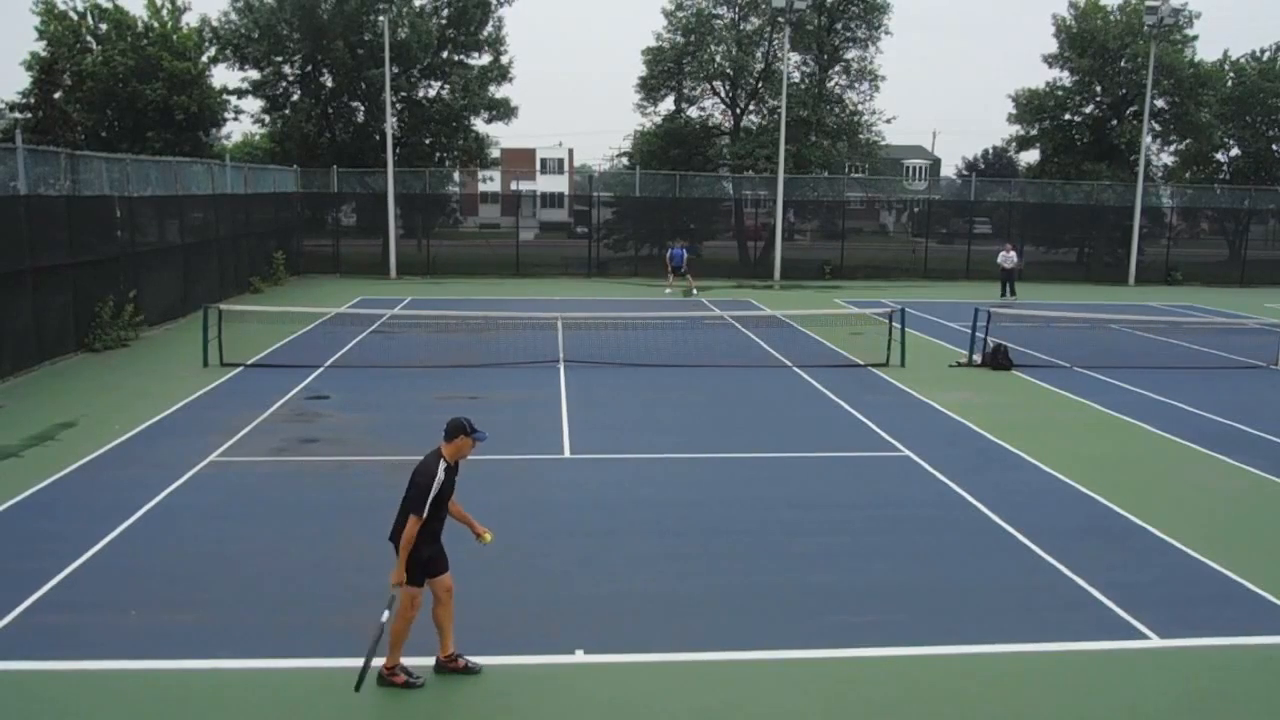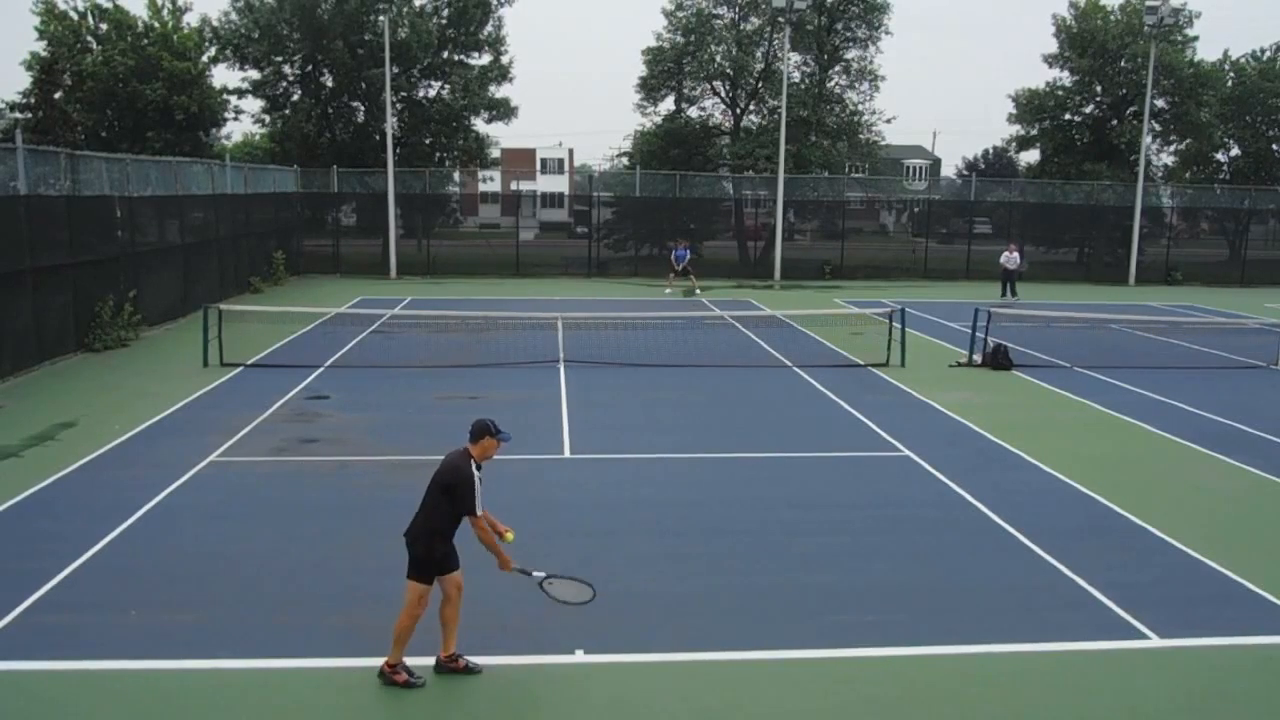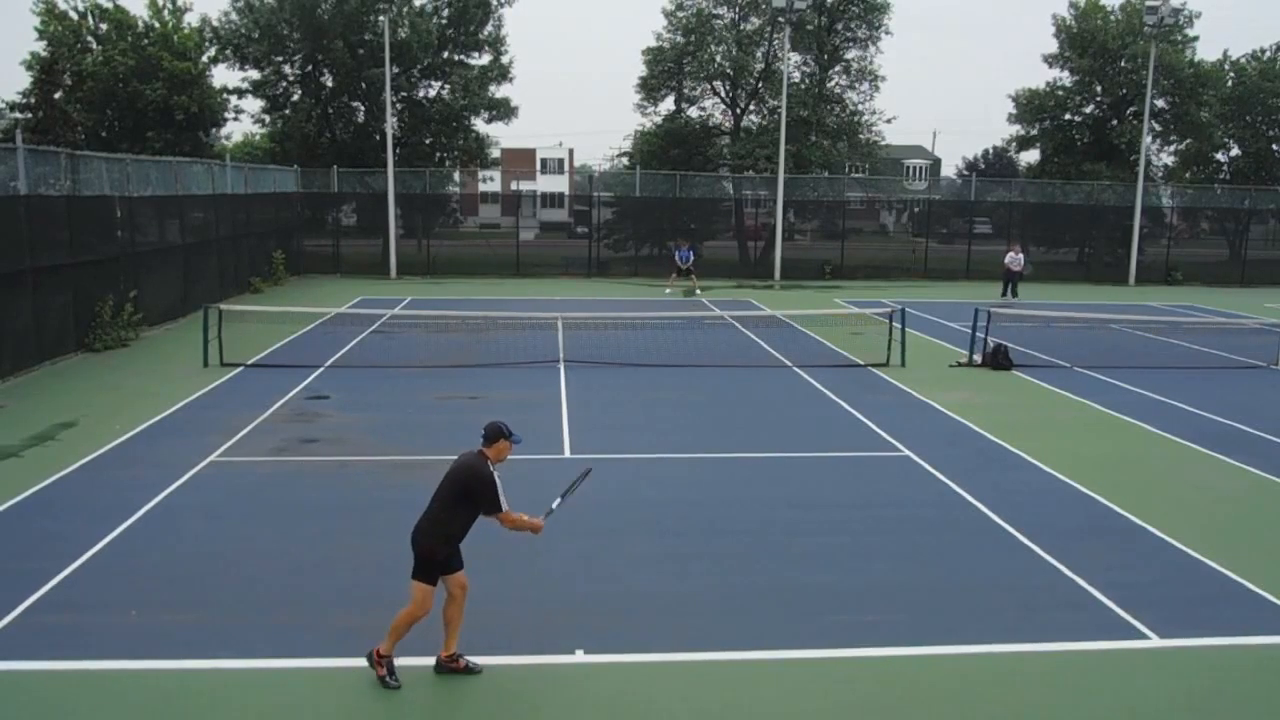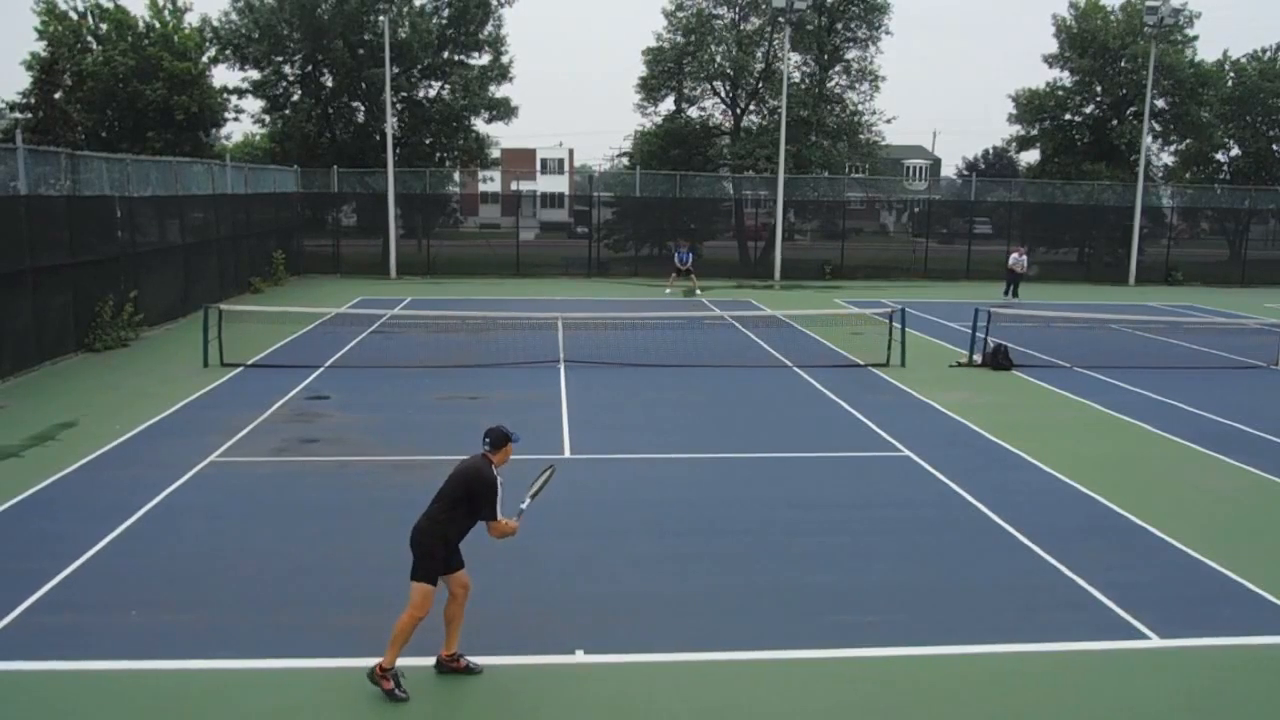
dt=0.3s
person 1, frame 1
left shoulder: (449, 462)
right shoulder: (434, 474)
right elbow: (413, 523)
left wrist: (474, 525)
right wrist: (400, 566)
left hip: (430, 540)
right hip: (414, 543)
left knee: (444, 590)
right knee: (409, 607)
left ankle: (447, 657)
right ankle: (389, 669)
person 1, frame 2
left shoulder: (463, 459)
right shoulder: (467, 473)
right elbow: (478, 525)
left wrist: (496, 524)
right wrist: (501, 557)
left hip: (439, 537)
right hip: (425, 540)
left knee: (454, 590)
right knee: (416, 605)
left ankle: (447, 656)
right ankle: (392, 666)
person 1, frame 3
left shoulder: (473, 460)
right shoulder: (484, 474)
right elbow: (507, 521)
left wrist: (517, 517)
right wrist: (532, 525)
left hip: (444, 538)
right hip: (430, 540)
left knee: (458, 589)
right knee: (420, 606)
left ankle: (448, 657)
right ankle: (381, 655)
person 1, frame 4
left shoulder: (475, 464)
right shoulder: (489, 478)
right elbow: (495, 530)
left wrist: (500, 522)
right wrist: (511, 528)
left hip: (442, 539)
right hip: (430, 541)
left knee: (461, 588)
right knee: (418, 609)
left ankle: (448, 656)
right ankle: (384, 669)
